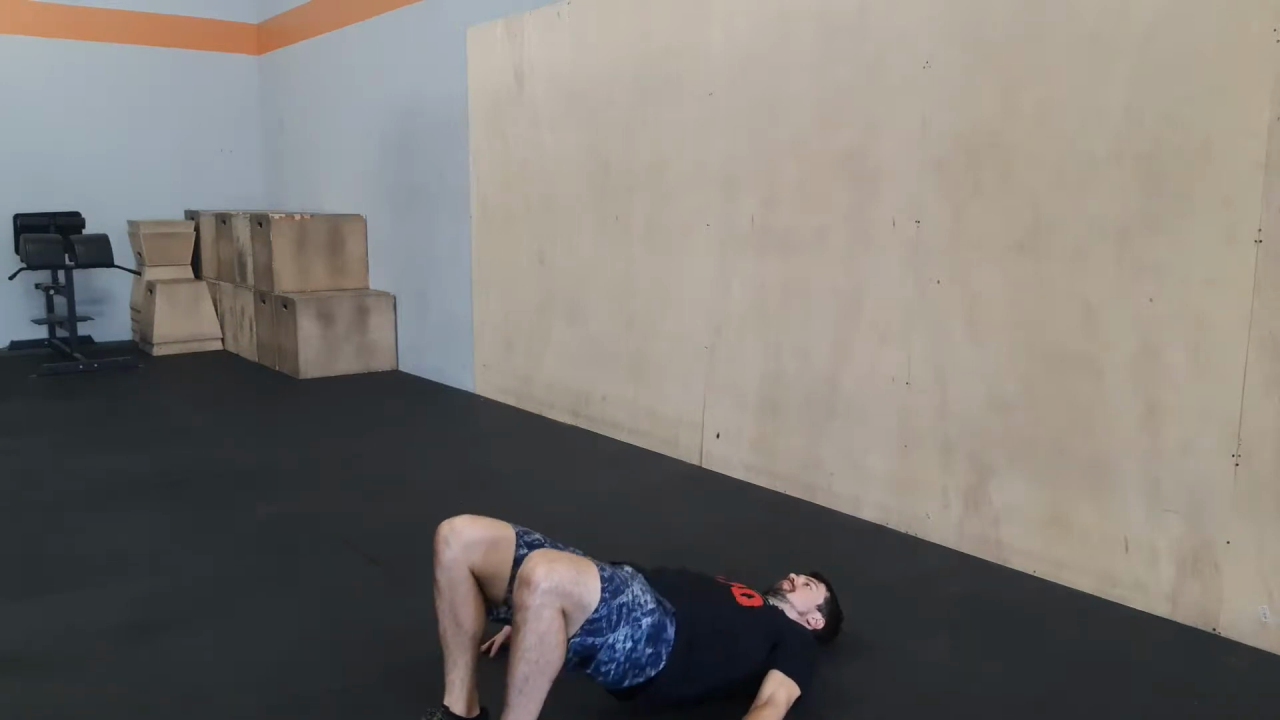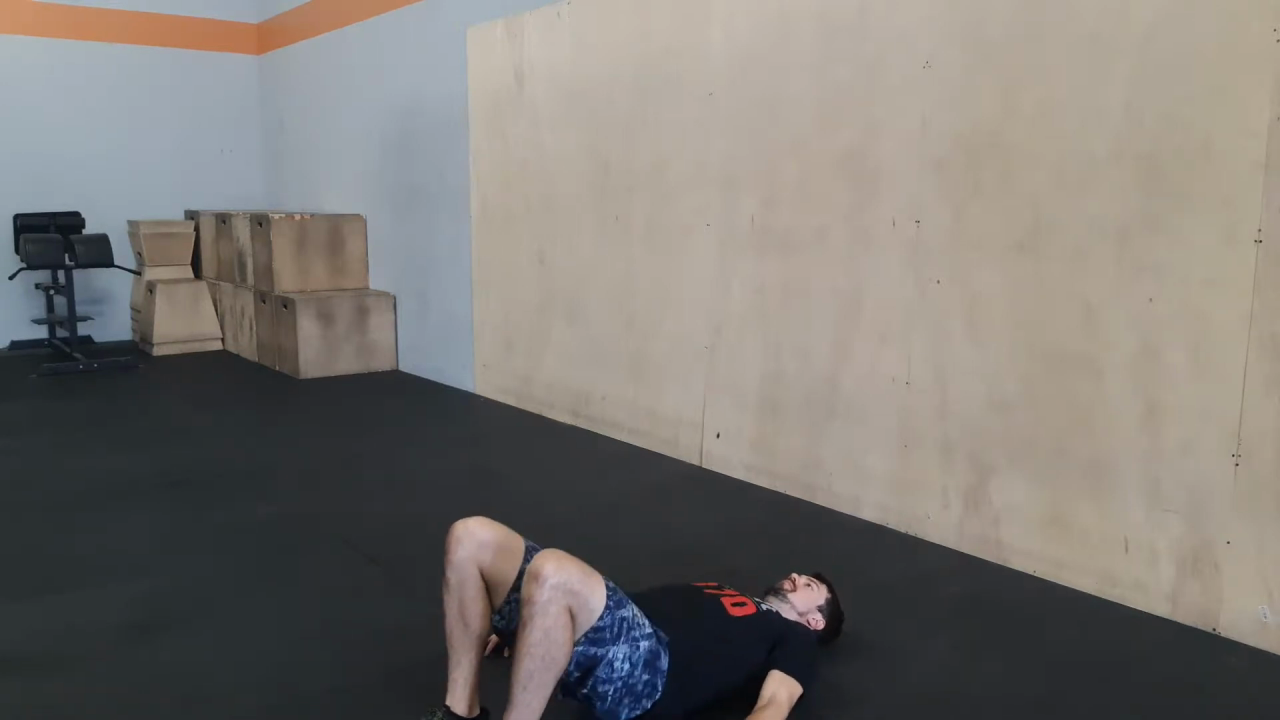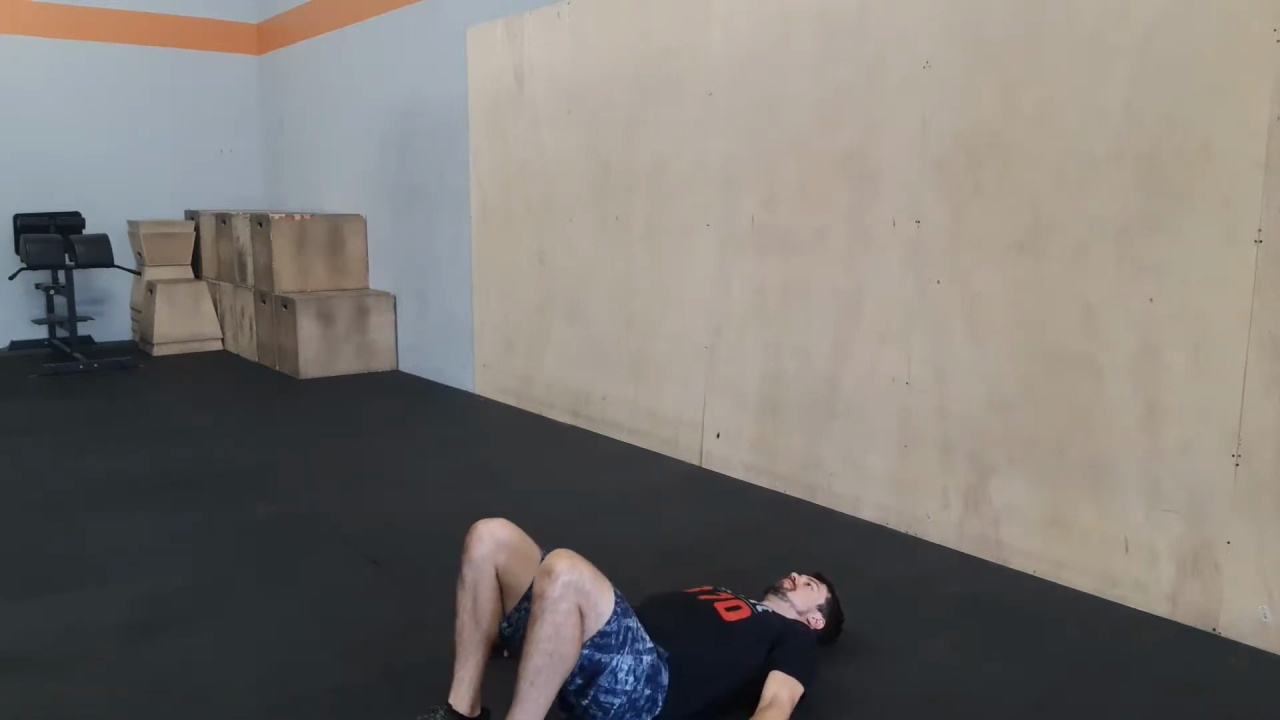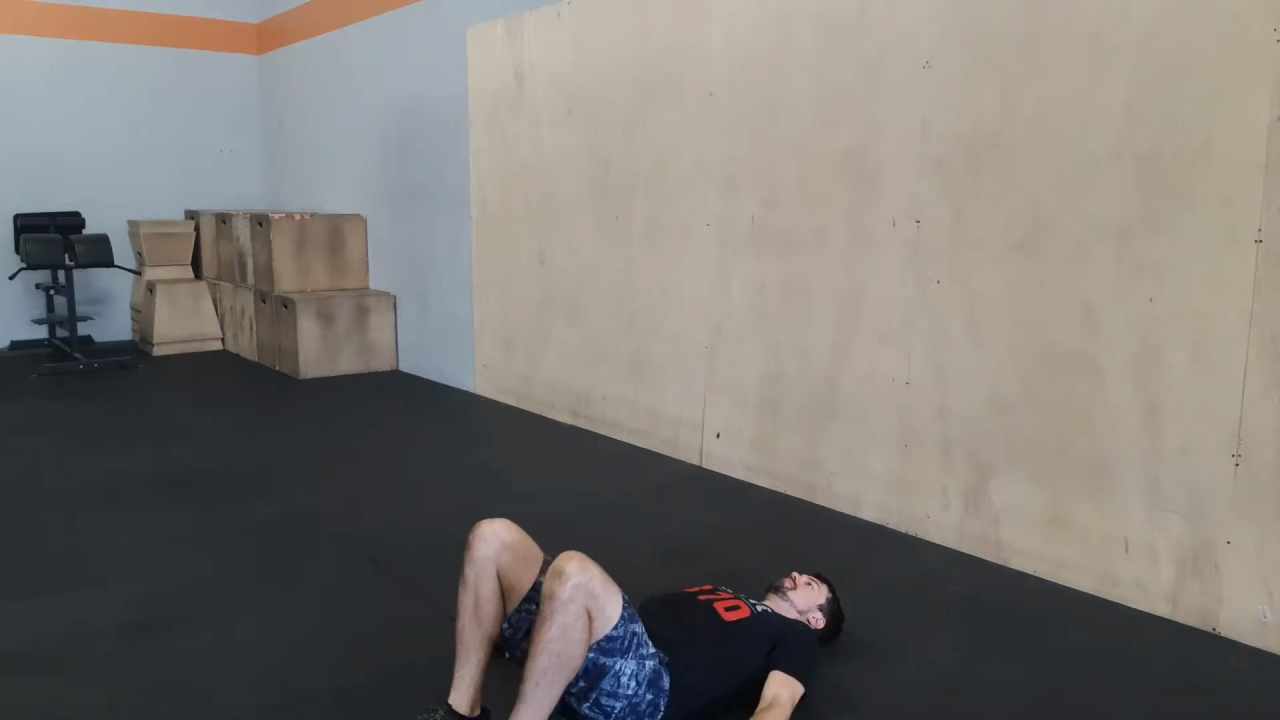
dt=0.4s
person 1, frame 1
left shoulder: (794, 638)
right shoulder: (726, 597)
right wrist: (532, 620)
left hip: (650, 634)
left knee: (543, 577)
right knee: (458, 538)
person 1, frame 2
left shoulder: (792, 638)
right shoulder: (720, 595)
right wrist: (531, 621)
left hip: (643, 665)
right hip: (595, 651)
left knee: (553, 572)
right knee: (472, 537)
person 1, frame 3
left shoulder: (793, 637)
right shoulder: (717, 597)
right wrist: (519, 622)
left hip: (642, 679)
right hip: (583, 663)
left knee: (566, 571)
right knee: (492, 537)
person 1, frame 4
left shoulder: (793, 637)
right shoulder: (717, 596)
right wrist: (517, 624)
left hip: (639, 682)
right hip: (580, 667)
left knee: (575, 572)
right knee: (494, 538)
